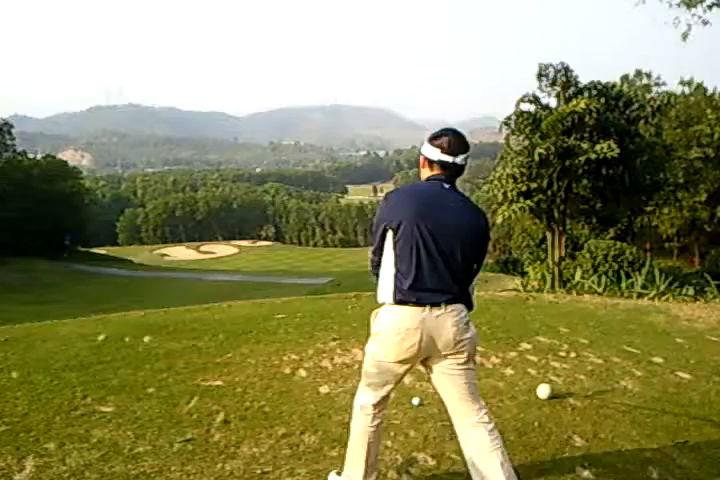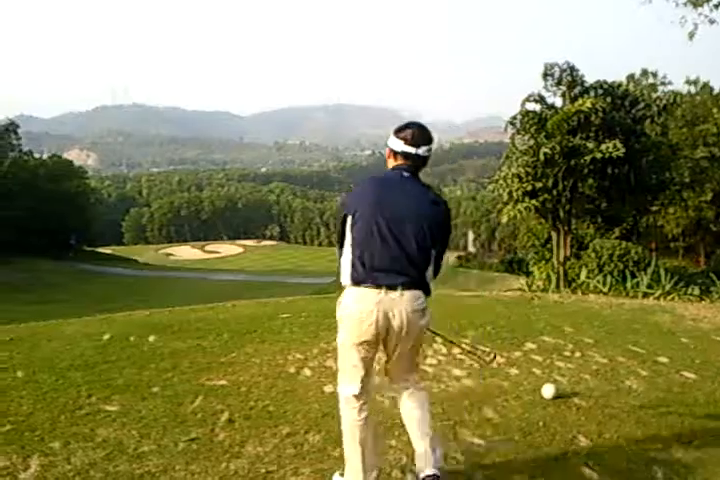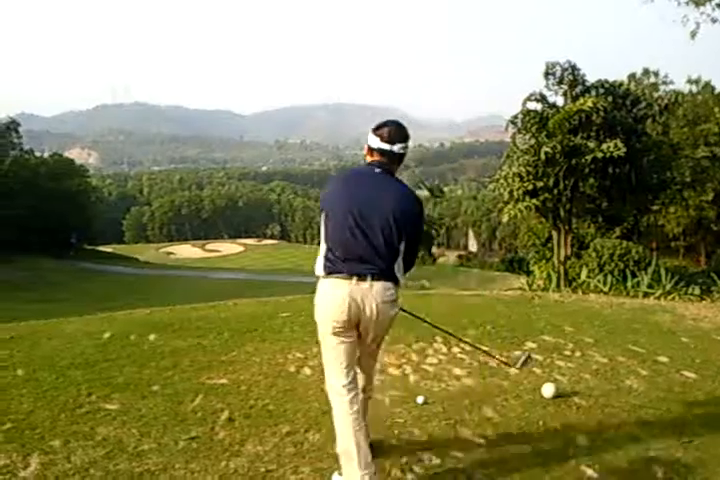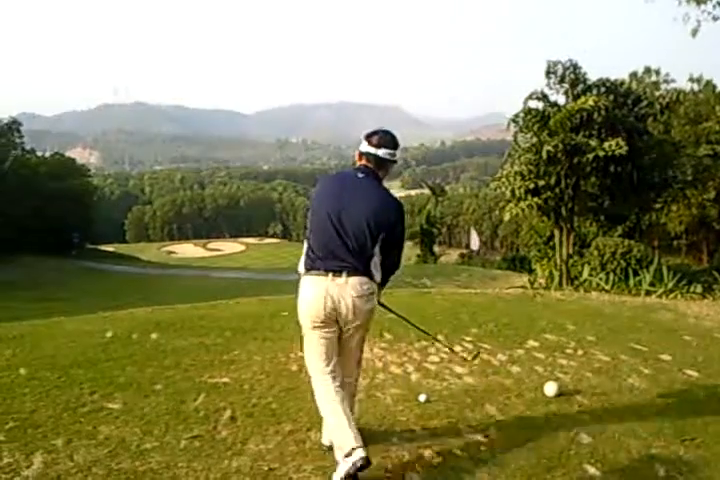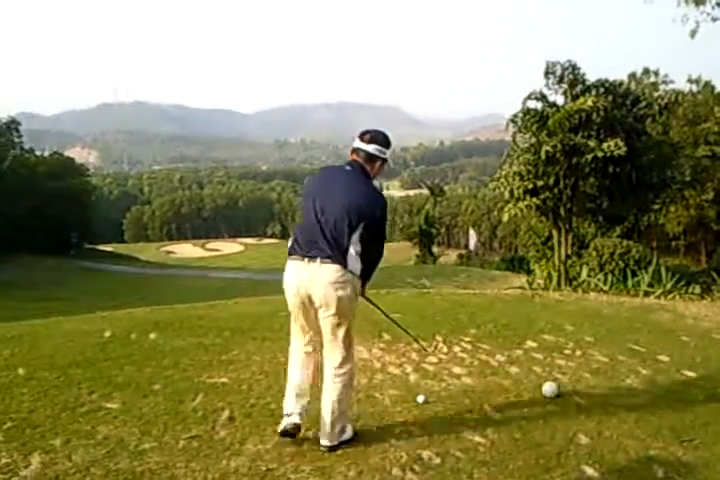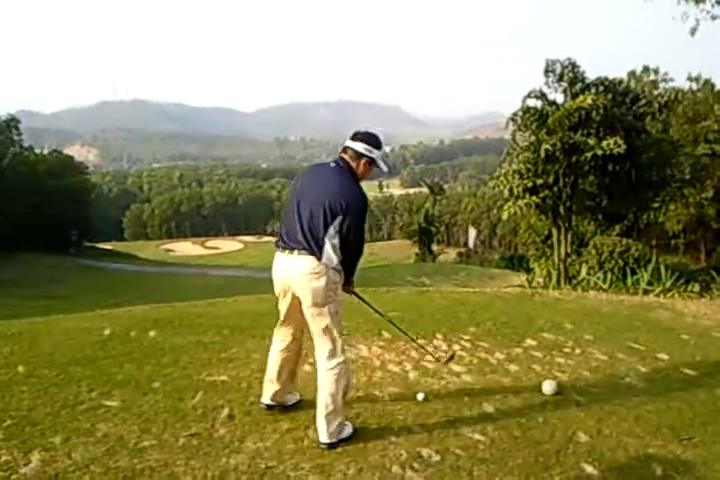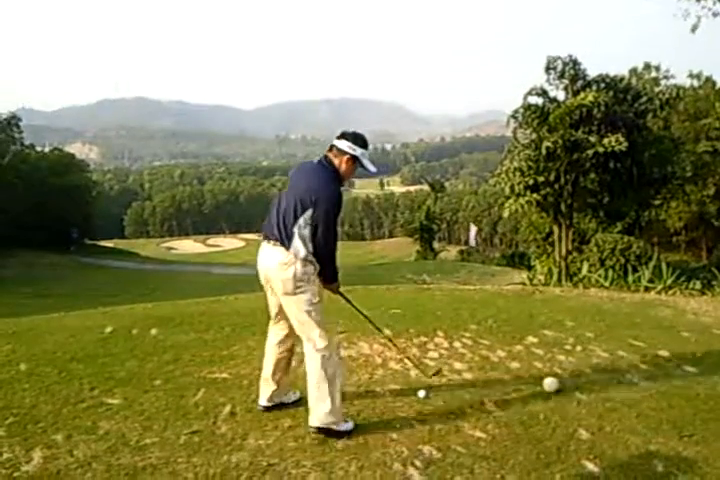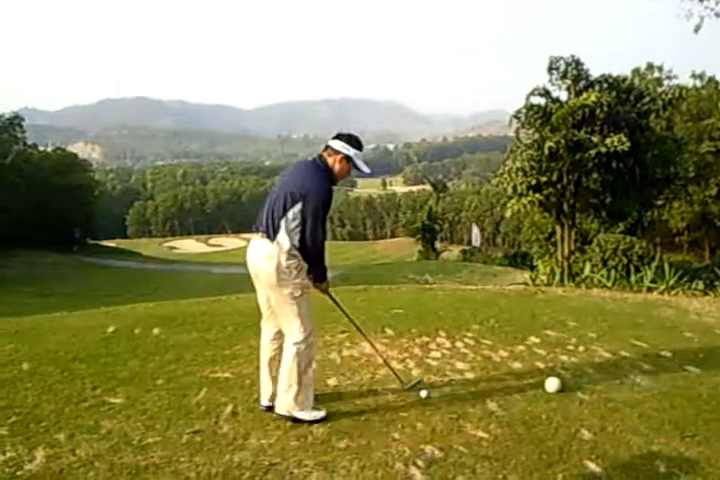
dt=0.2s
person 1, frame 1
left shoulder: (397, 202)
right shoulder: (476, 217)
left elbow: (378, 257)
right elbow: (468, 273)
left hip: (401, 319)
right hip: (451, 321)
left knee: (369, 402)
right knee: (473, 415)
person 1, frame 2
left shoulder: (360, 191)
right shoulder: (436, 206)
right elbow: (434, 264)
left hip: (362, 301)
right hip: (410, 303)
left knee: (354, 393)
right knee: (408, 385)
person 1, frame 3
left shoulder: (336, 185)
right shoulder: (409, 201)
right elbow: (409, 256)
left hip: (335, 290)
right hip: (380, 293)
left knee: (343, 385)
right knee: (363, 374)
right ankle: (353, 441)
person 1, frame 4
left shoulder: (325, 186)
right shoulder: (390, 206)
right elbow: (391, 260)
right wrist: (374, 286)
left hip: (315, 285)
right hip: (357, 289)
left knee: (323, 369)
right knee: (348, 364)
right ankle: (343, 439)
person 1, frame 5
left shoulder: (318, 177)
right shoulder: (373, 199)
right elbow: (372, 251)
right wrist: (360, 282)
left hip: (296, 270)
right hip: (335, 277)
left knee: (302, 345)
right knee: (339, 358)
left ankle: (292, 415)
right ankle: (333, 432)
person 1, frame 6
left shoulder: (310, 173)
right shoulder: (353, 195)
right elbow: (352, 245)
right wrist: (347, 279)
left hip: (283, 261)
right hip: (314, 271)
left knee: (287, 332)
right knee: (331, 352)
left ankle: (274, 393)
right ankle: (331, 429)
person 1, frame 7
left shoulder: (305, 170)
right shoulder: (329, 189)
right elbow: (324, 240)
left wrist: (321, 272)
right wrist: (331, 277)
left hip: (269, 255)
right hip: (290, 264)
left knee: (281, 329)
right knee: (318, 341)
left ankle: (271, 394)
right ankle: (325, 417)
person 1, frame 8
left shoulder: (302, 169)
right shoulder: (319, 186)
right elbow: (313, 237)
left wrist: (311, 269)
right wrist: (320, 275)
left hip: (260, 250)
right hip: (278, 258)
left knee: (273, 327)
right knee: (299, 333)
left ankle: (271, 395)
right ankle: (292, 403)
